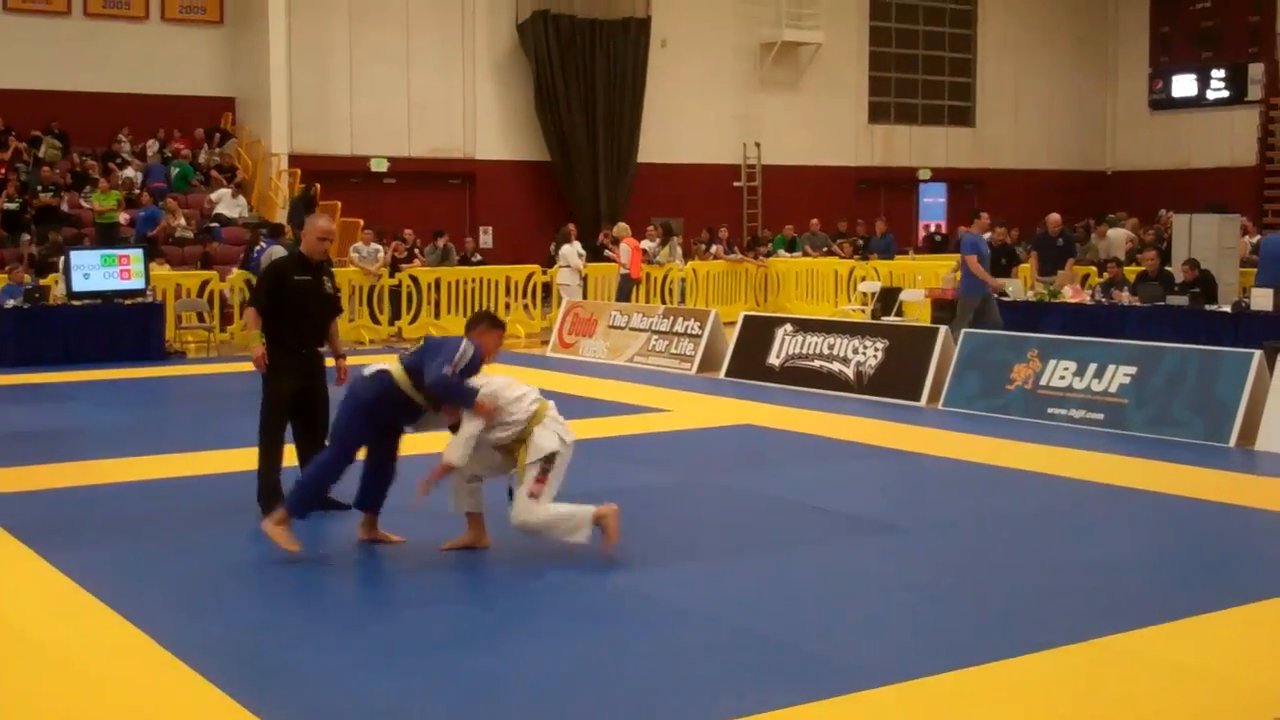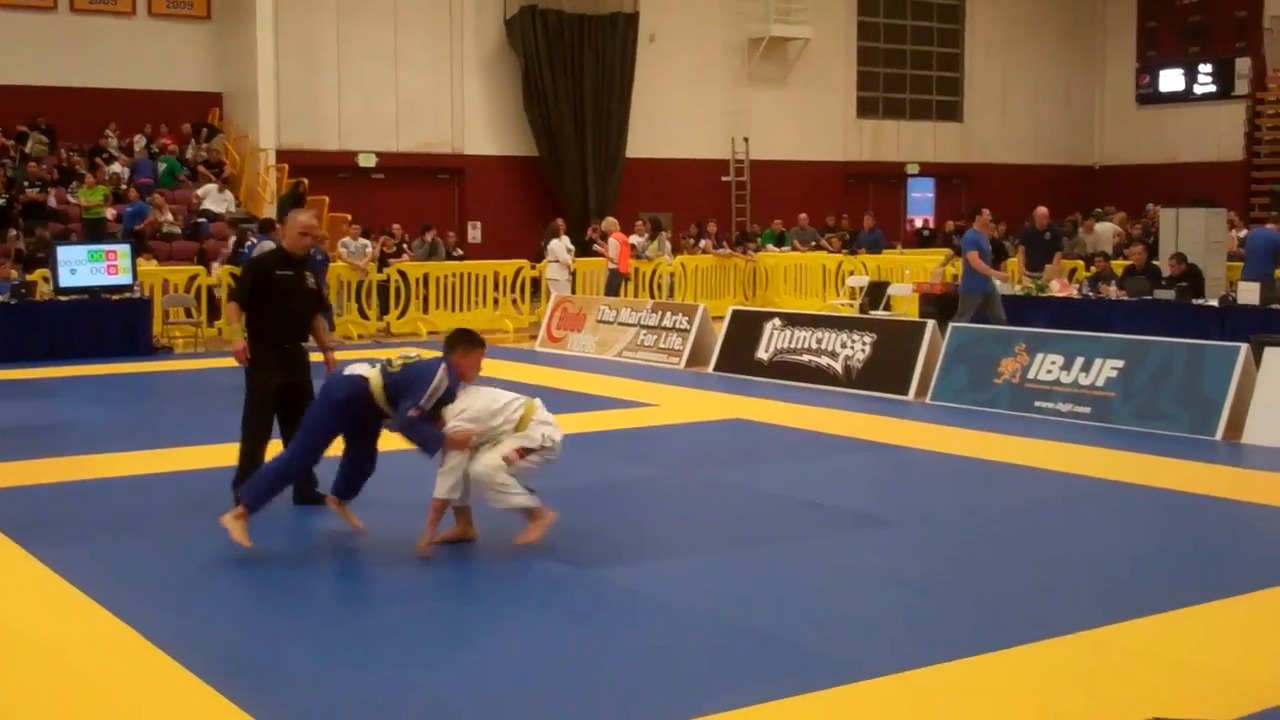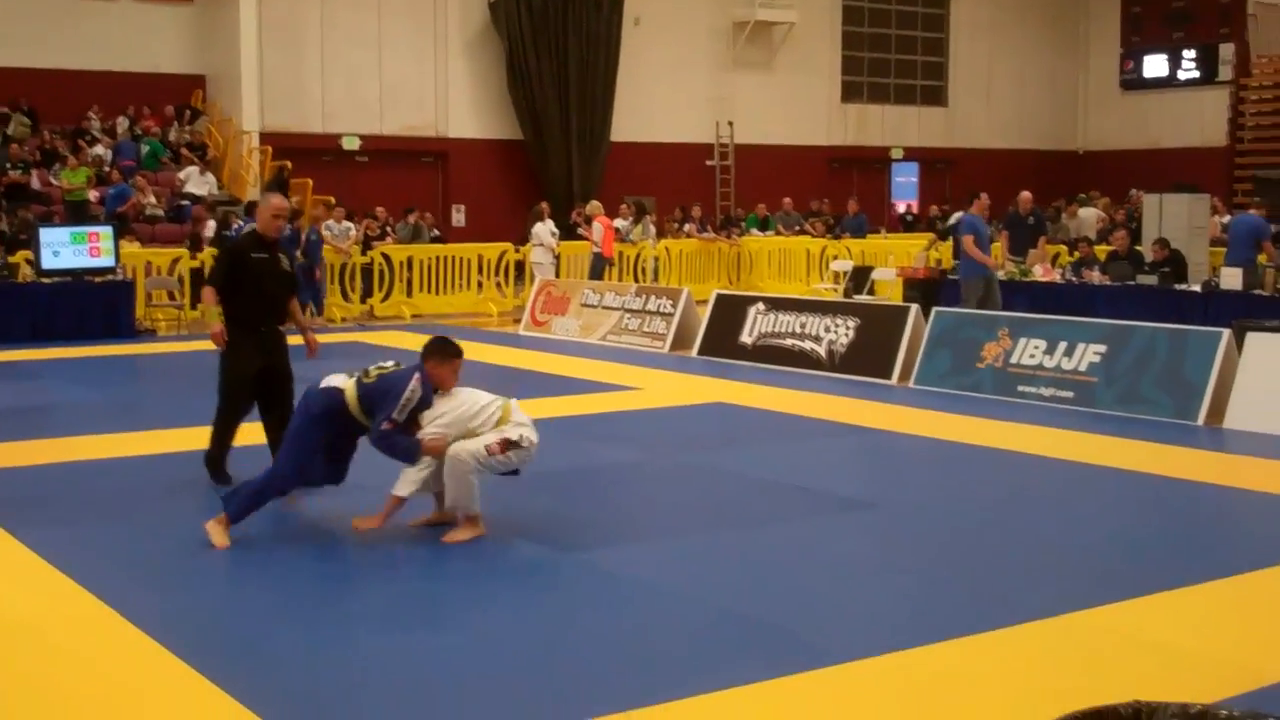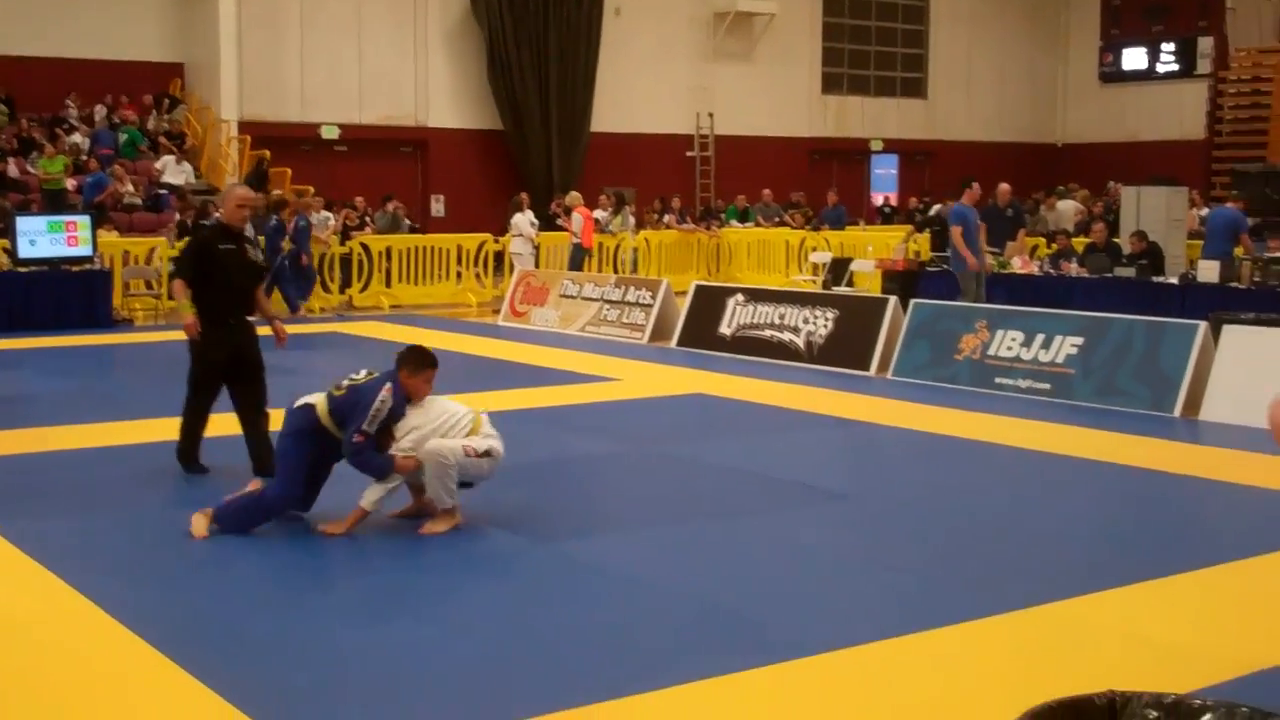
dt=0.1s
person 1, frame 1
left shoulder: (326, 274)
right shoulder: (280, 269)
right elbow: (254, 308)
left wrist: (339, 355)
right wrist: (256, 342)
left hip: (311, 359)
right hip: (280, 359)
left knee: (315, 429)
right knee: (273, 427)
right ankle: (269, 496)
person 1, frame 2
left shoulder: (309, 271)
right shoulder: (262, 265)
left elbow: (315, 314)
right elbow: (235, 303)
left wrist: (326, 348)
right wrist: (238, 335)
left hip: (295, 354)
right hip: (263, 354)
left knee: (299, 423)
right knee: (258, 421)
left ankle: (304, 487)
right ankle: (243, 484)
person 1, frame 3
left shoulder: (282, 254)
right shoulder: (237, 249)
left elbow: (289, 297)
right elbow: (211, 286)
left wrist: (305, 330)
right wrist: (215, 319)
left hip: (272, 338)
right hip: (240, 339)
left knee: (280, 406)
right knee: (233, 404)
right ankle: (215, 460)
person 1, frame 4
left shoulder: (248, 245)
right shoulder: (204, 240)
right elbow: (180, 280)
left wrist: (272, 319)
right wrist: (186, 311)
left hip: (241, 329)
right hip: (210, 331)
left knee: (253, 398)
right knee: (201, 396)
left ankle: (264, 462)
right ankle: (187, 455)
person 2, frame 1
left shoulder: (460, 351)
right shoulder: (467, 348)
left elbow: (441, 397)
right elbow: (437, 382)
right wrist: (474, 403)
left hip: (394, 402)
right hip: (374, 393)
left knee: (383, 461)
right knee: (338, 457)
left ankle: (369, 527)
right ankle: (280, 520)
person 2, frame 2
left shoulder: (440, 370)
right shoulder: (441, 377)
left elbow: (422, 417)
right elbow: (407, 423)
right wrist: (446, 439)
left hip: (362, 397)
right hip: (348, 395)
left knee: (363, 460)
right knee: (300, 456)
left ankle: (339, 500)
right ankle: (239, 514)
person 2, frame 3
left shoulder: (416, 378)
right shoulder: (413, 386)
left elbow: (398, 423)
right elbow: (382, 435)
right wrist: (422, 447)
left hip: (340, 409)
right hip: (323, 407)
left knee: (331, 471)
right knee: (286, 473)
right ankle: (222, 520)
person 2, frame 4
left shoulder: (392, 388)
right shoulder: (383, 397)
left elbow: (374, 436)
right elbow: (355, 450)
right wrist: (394, 465)
left hip: (325, 434)
right hip: (306, 428)
left knee: (300, 499)
right knee: (285, 497)
left ankle: (261, 489)
right ankle: (211, 516)
person 3, frame 1
right shoulder: (470, 387)
left elbow: (458, 450)
left wrist: (430, 480)
left hip: (548, 435)
left knee: (525, 517)
right knee: (465, 467)
left ankle: (600, 515)
right ankle: (477, 533)
person 3, frame 2
left shoulder: (456, 423)
right shoulder: (451, 403)
left elbow: (449, 476)
left wrist: (430, 527)
left hip: (539, 433)
right hip: (521, 428)
left knee: (482, 471)
right knee: (456, 459)
left ankle: (537, 513)
right ankle: (464, 526)
person 3, frame 3
left shoulder: (433, 426)
left elbow: (416, 472)
left wrist: (379, 519)
left hip: (518, 435)
right hip: (495, 428)
left knee: (457, 455)
left ankle: (472, 522)
right ankle: (445, 511)
person 3, frame 4
left shoulder: (409, 435)
left elbow: (386, 481)
left wrist: (348, 524)
left hip: (484, 446)
left knee: (434, 451)
left ankle: (448, 513)
right ankle: (422, 502)
